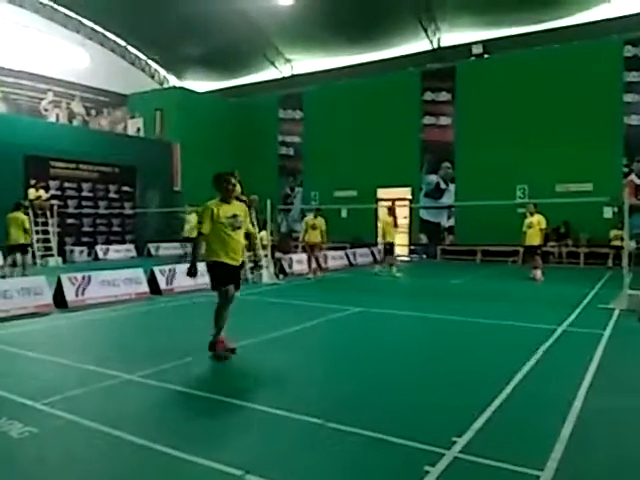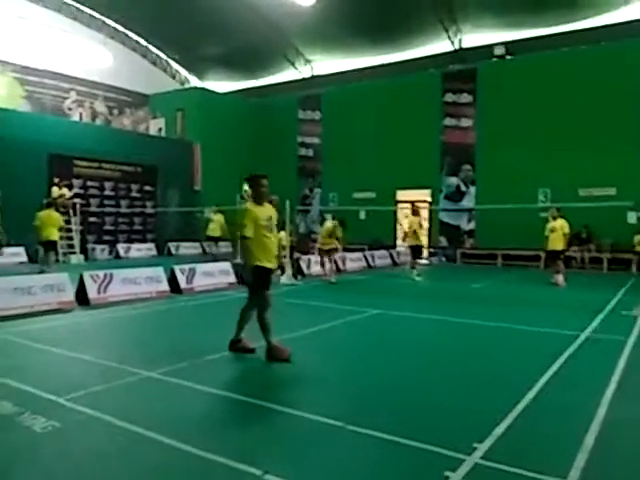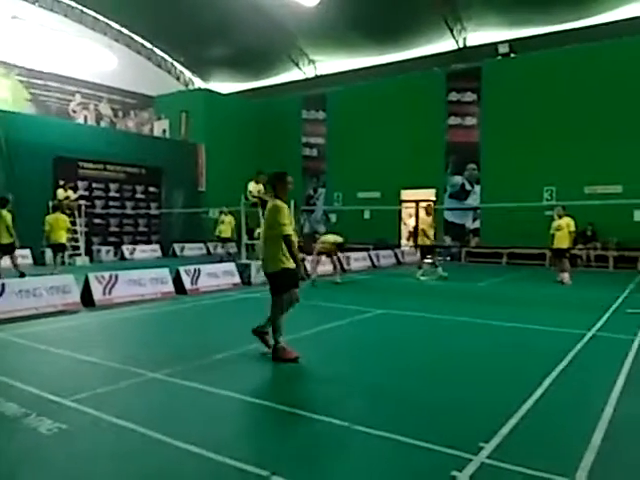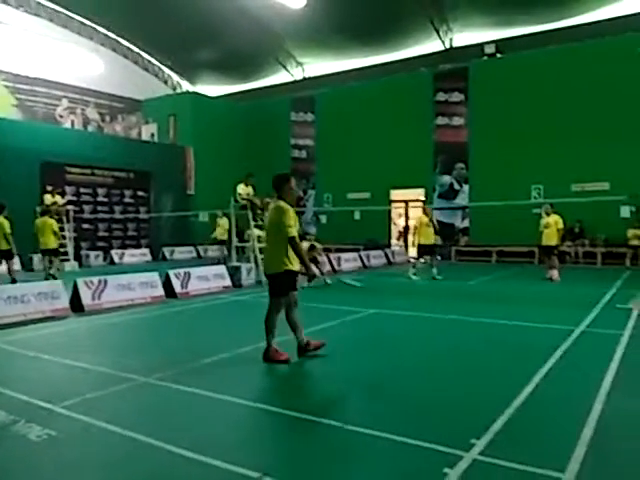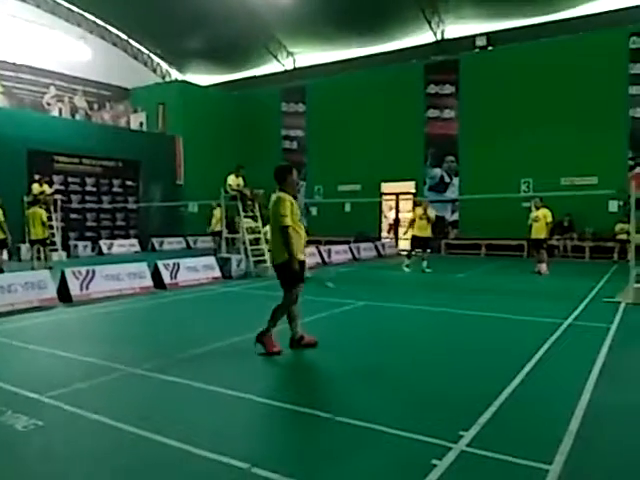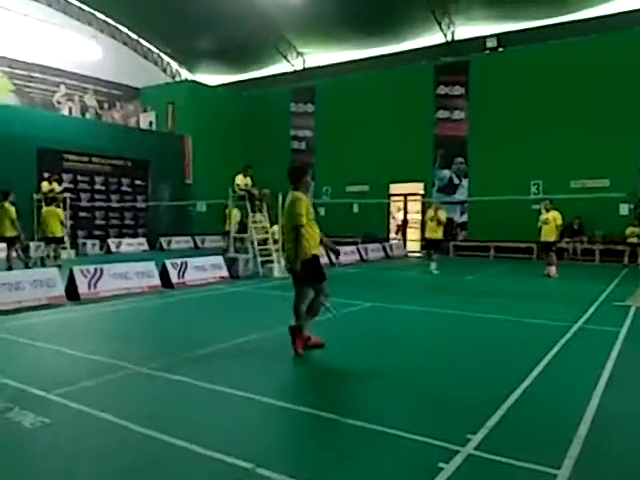
dt=0.3s
person 1, frame 1
left shoulder: (242, 207)
right shoulder: (211, 208)
left elbow: (249, 233)
right elbow: (201, 236)
right wrist: (193, 262)
left hip: (236, 261)
right hip: (218, 260)
left knee: (226, 299)
right knee: (227, 296)
left ankle: (217, 338)
right ankle: (217, 341)
person 1, frame 2
left shoulder: (270, 209)
right shoulder: (249, 210)
right elbow: (245, 240)
left wrist: (277, 259)
right wrist: (247, 267)
left hip: (268, 263)
right hip: (256, 264)
left knee: (253, 302)
right knee: (264, 303)
left ankle: (237, 339)
right ankle: (271, 346)
person 1, frame 3
left shoulder: (280, 205)
right shoulder: (279, 207)
right elbow: (287, 238)
right wrist: (298, 264)
left hip: (284, 263)
right hip: (279, 264)
left knee: (292, 299)
right knee: (280, 303)
left ankle: (264, 329)
right ankle: (279, 346)
person 1, frame 4
left shoulder: (277, 207)
right shoulder: (284, 209)
right elbow: (293, 241)
right wrist: (308, 266)
left hip: (286, 265)
right hip: (281, 266)
left knee: (291, 304)
right knee: (276, 306)
left ankle: (302, 343)
right ankle: (270, 349)
person 1, frame 5
left shoulder: (288, 199)
right shoulder: (283, 199)
right elbow: (285, 231)
left wrist: (297, 257)
right wrist: (294, 259)
left hip: (293, 257)
right hip: (288, 258)
left knee: (292, 297)
right knee: (291, 298)
left ankle: (296, 336)
right ankle: (266, 334)
person 1, frame 6
left shoulder: (295, 198)
right shoulder: (299, 199)
right elbow: (298, 231)
left wrist: (327, 244)
right wrist: (296, 259)
left hip: (303, 257)
right hip: (305, 256)
left knee: (302, 296)
right knee: (321, 293)
left ankle: (303, 336)
right ankle: (301, 329)
